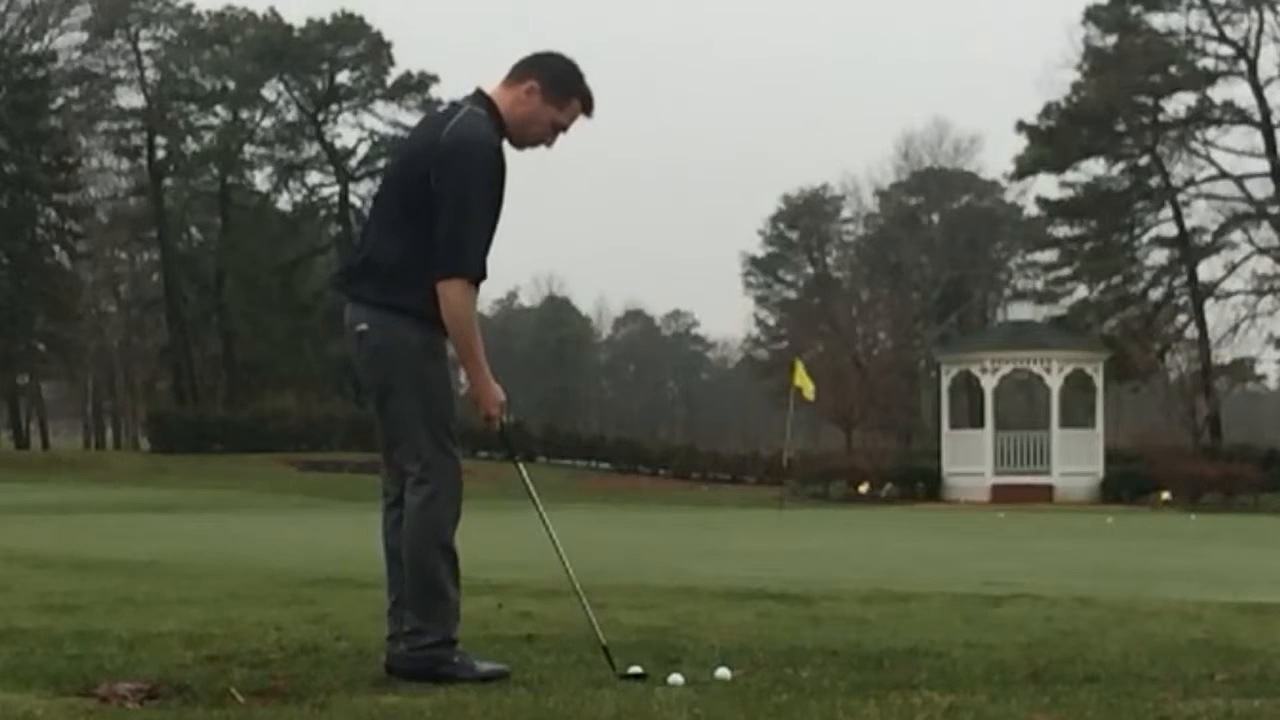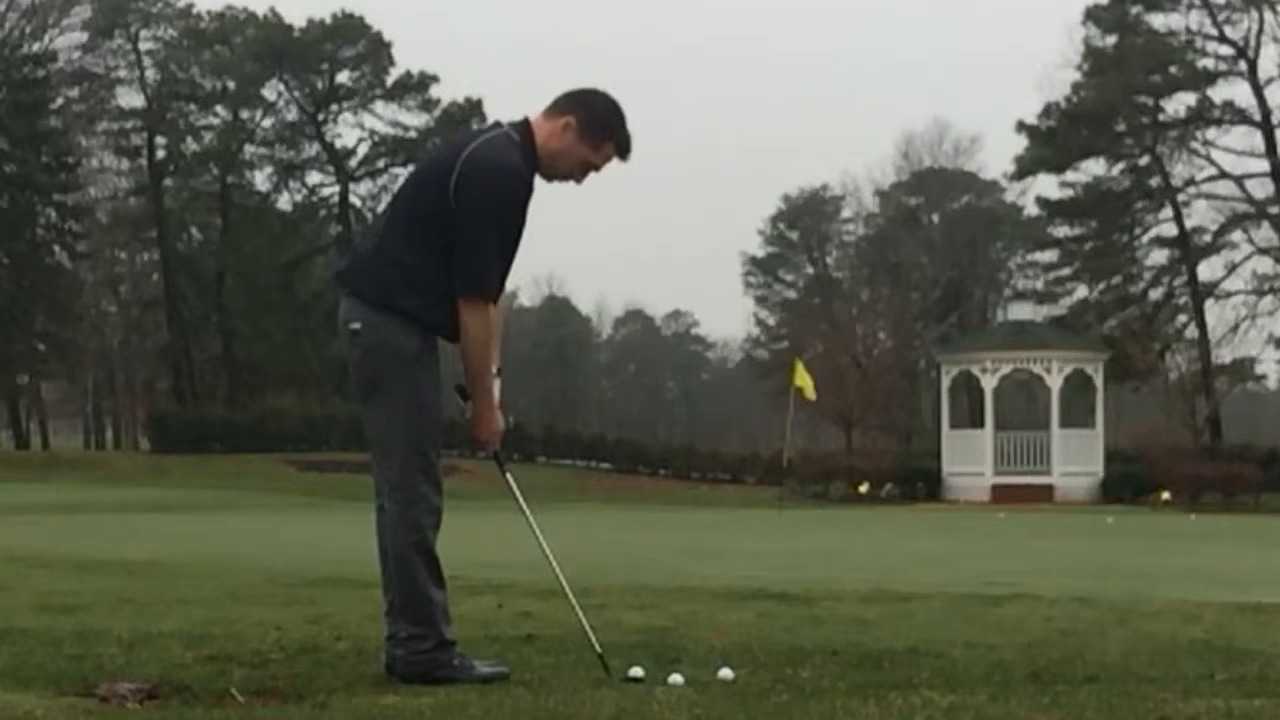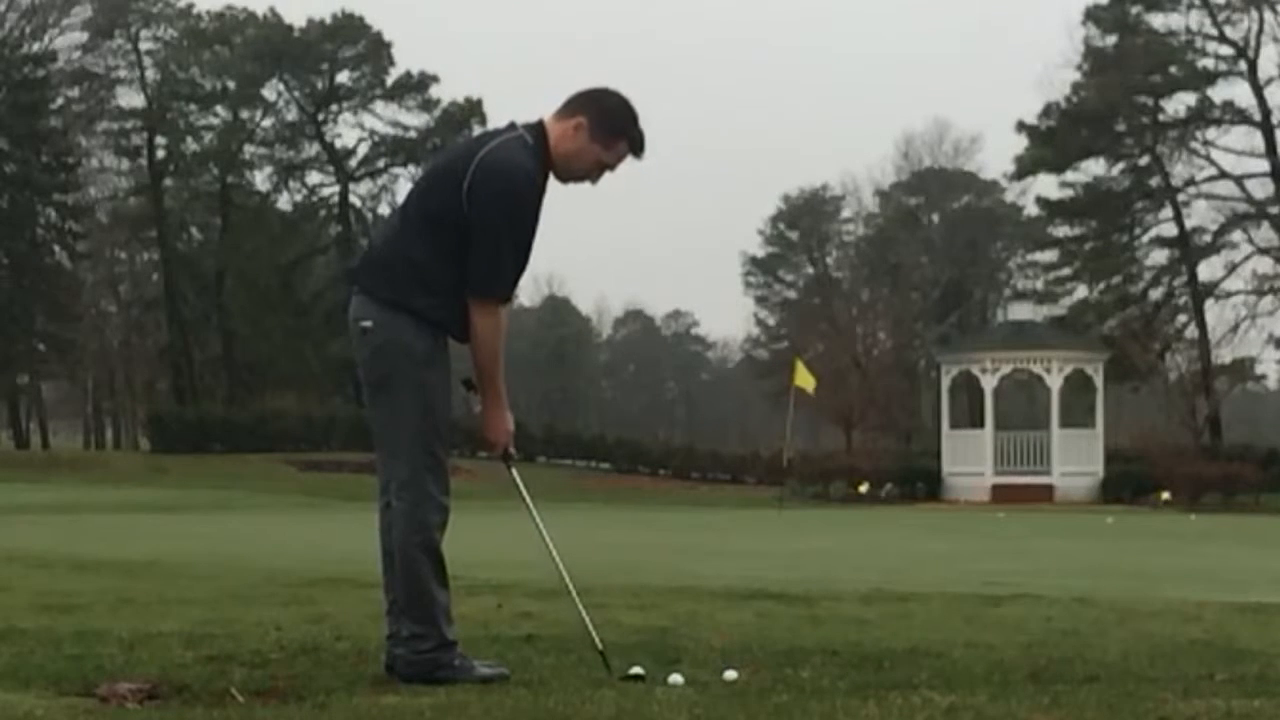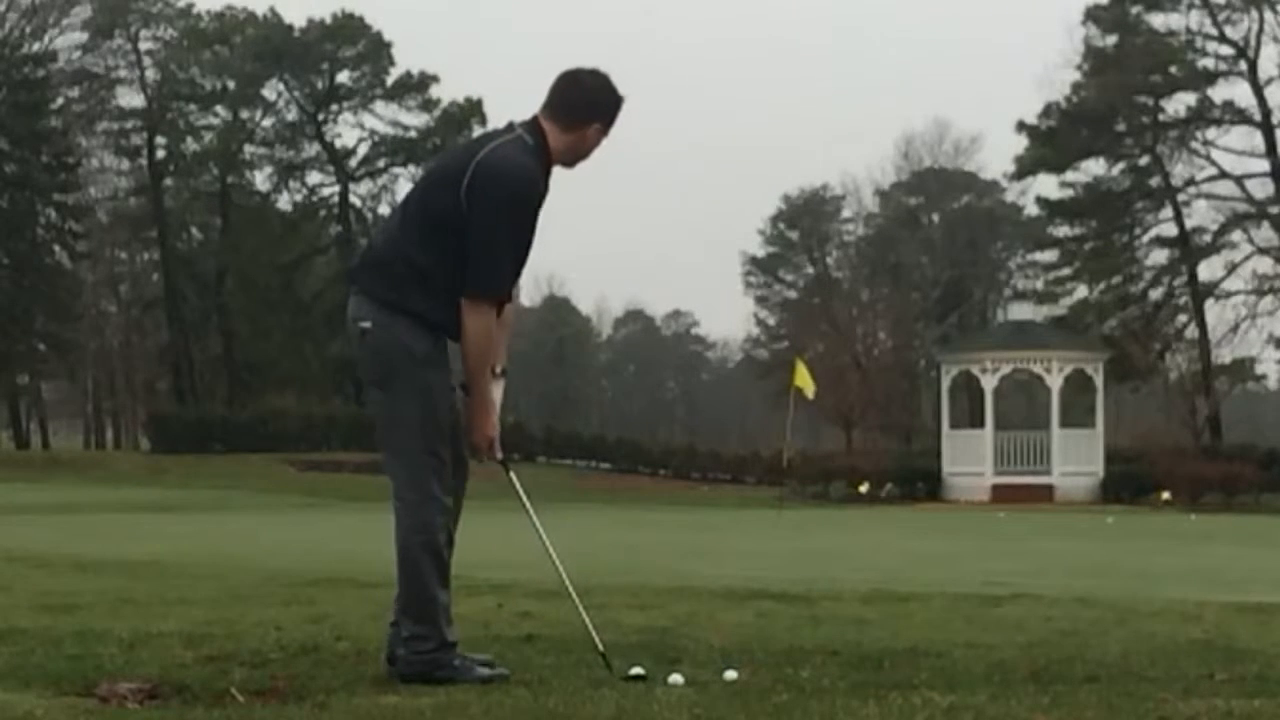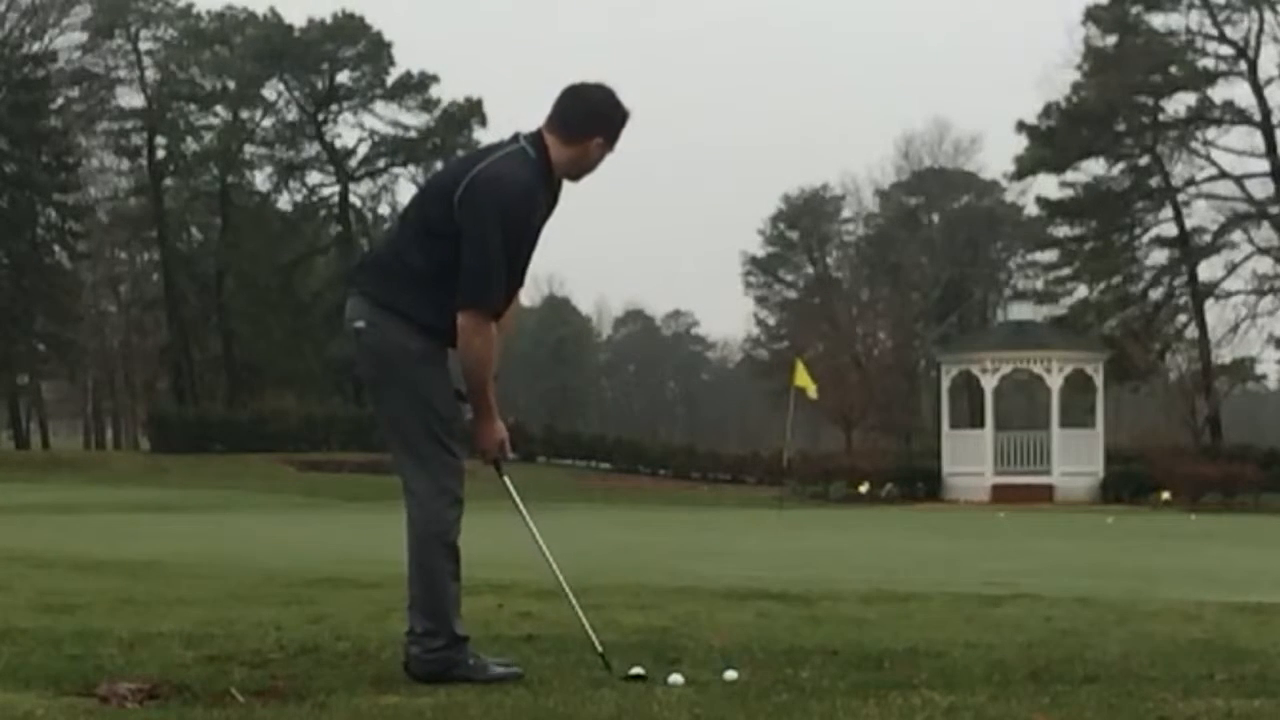
dt=1s
person 1, frame 1
left shoulder: (452, 126)
right shoulder: (473, 145)
right elbow: (453, 274)
left wrist: (466, 364)
right wrist: (480, 375)
left hip: (382, 316)
right hip: (400, 323)
left knee: (410, 484)
right knee: (433, 484)
left ankle: (412, 638)
right ankle: (426, 644)
person 1, frame 2
left shoulder: (496, 156)
right shoulder: (498, 170)
left elbow: (484, 289)
right elbow: (473, 298)
left wrist: (490, 382)
right wrist: (483, 403)
left hip: (387, 319)
right hip: (391, 323)
left knee: (406, 489)
right knee: (412, 491)
left ankle: (413, 641)
right ankle: (423, 648)
person 1, frame 3
left shoulder: (509, 158)
right shoulder: (511, 173)
left elbow: (484, 292)
right elbow: (486, 300)
left wrist: (491, 393)
right wrist: (495, 404)
left hip: (395, 317)
right hip: (401, 321)
left knee: (409, 490)
right knee: (419, 492)
left ankle: (412, 641)
right ankle: (425, 649)
person 1, frame 4
left shoulder: (516, 160)
right shoulder: (511, 175)
left elbow: (500, 285)
right elbow: (477, 301)
left wrist: (494, 377)
right wrist: (478, 406)
left hip: (406, 319)
right hip: (398, 320)
left knee: (440, 482)
right knee: (426, 489)
left ankle: (415, 634)
right ankle: (425, 648)
person 1, frame 5
left shoulder: (533, 179)
right shoulder: (505, 187)
left elbow: (502, 294)
right elbow: (475, 315)
left wrist: (485, 389)
right wrist: (485, 412)
left hip: (409, 322)
right hip: (393, 321)
left knee: (437, 483)
right knee: (436, 484)
left ankle: (432, 638)
right ankle: (438, 647)
